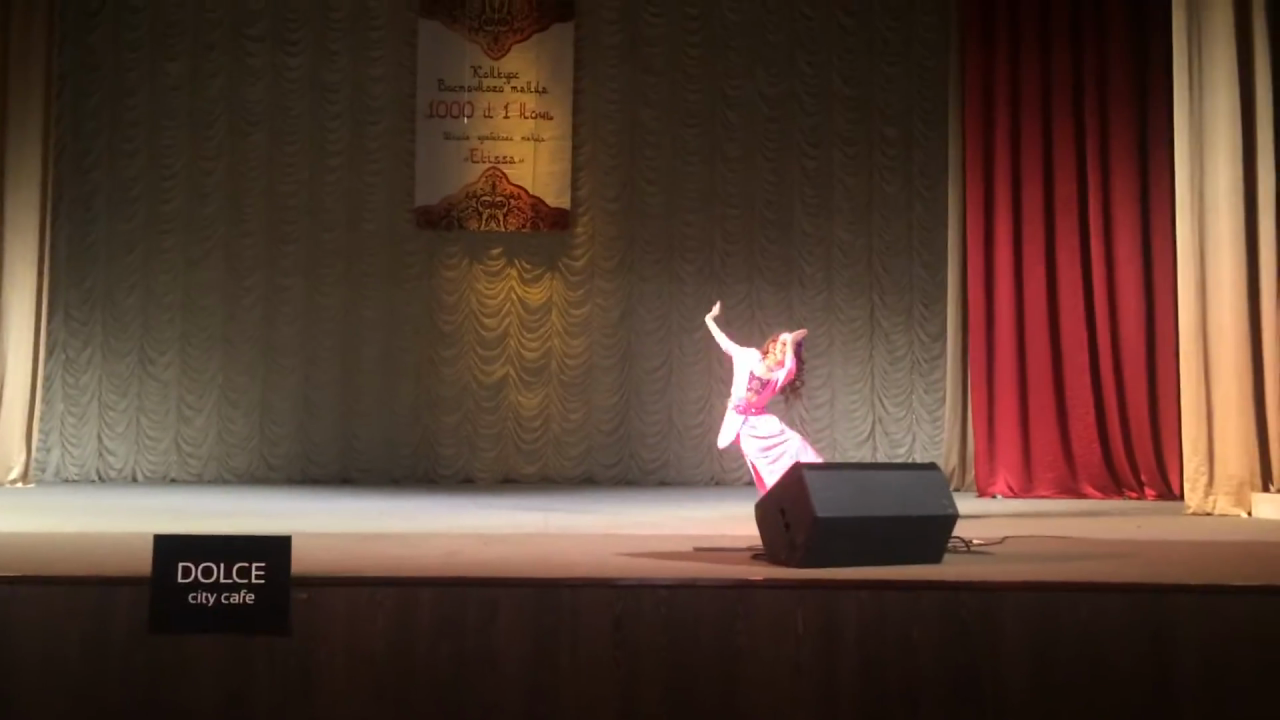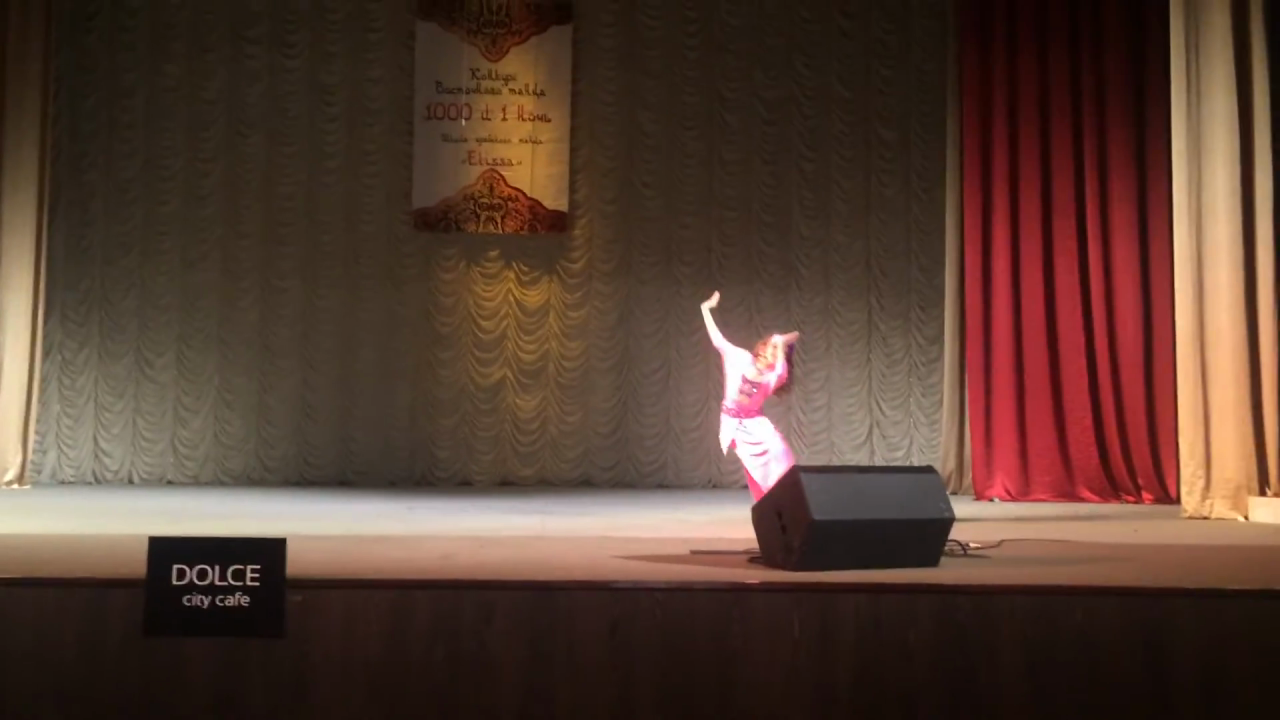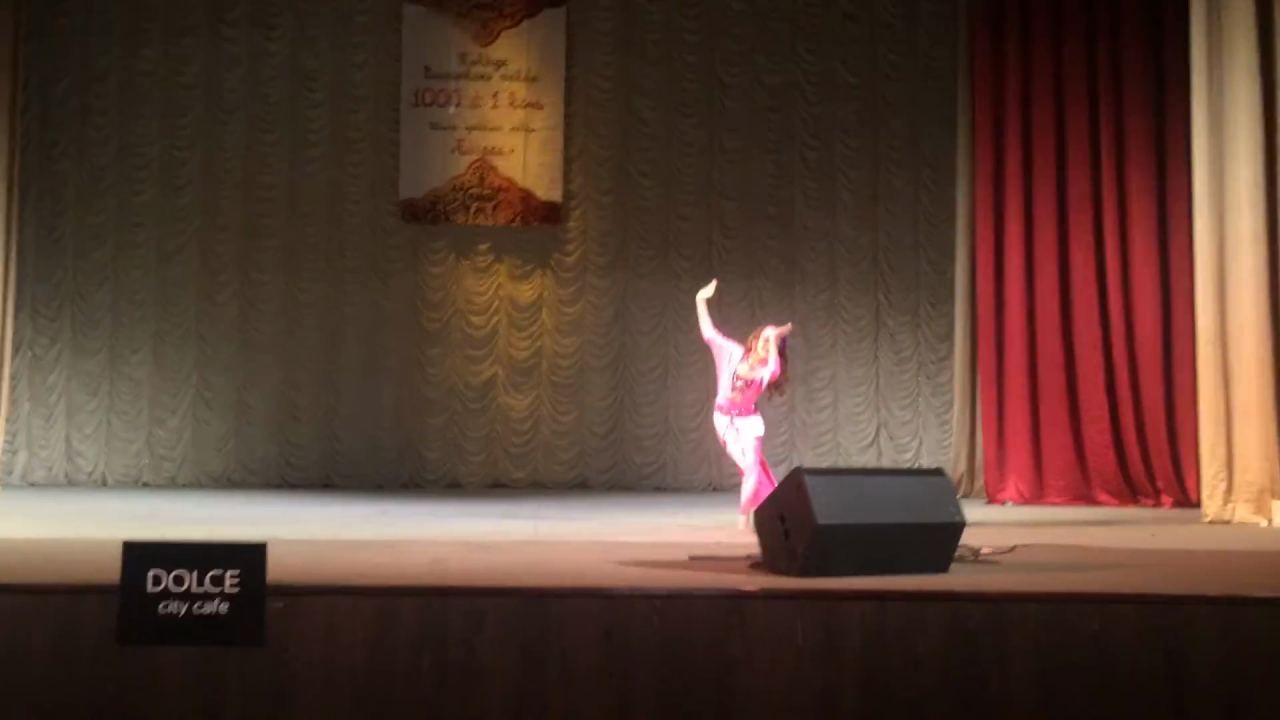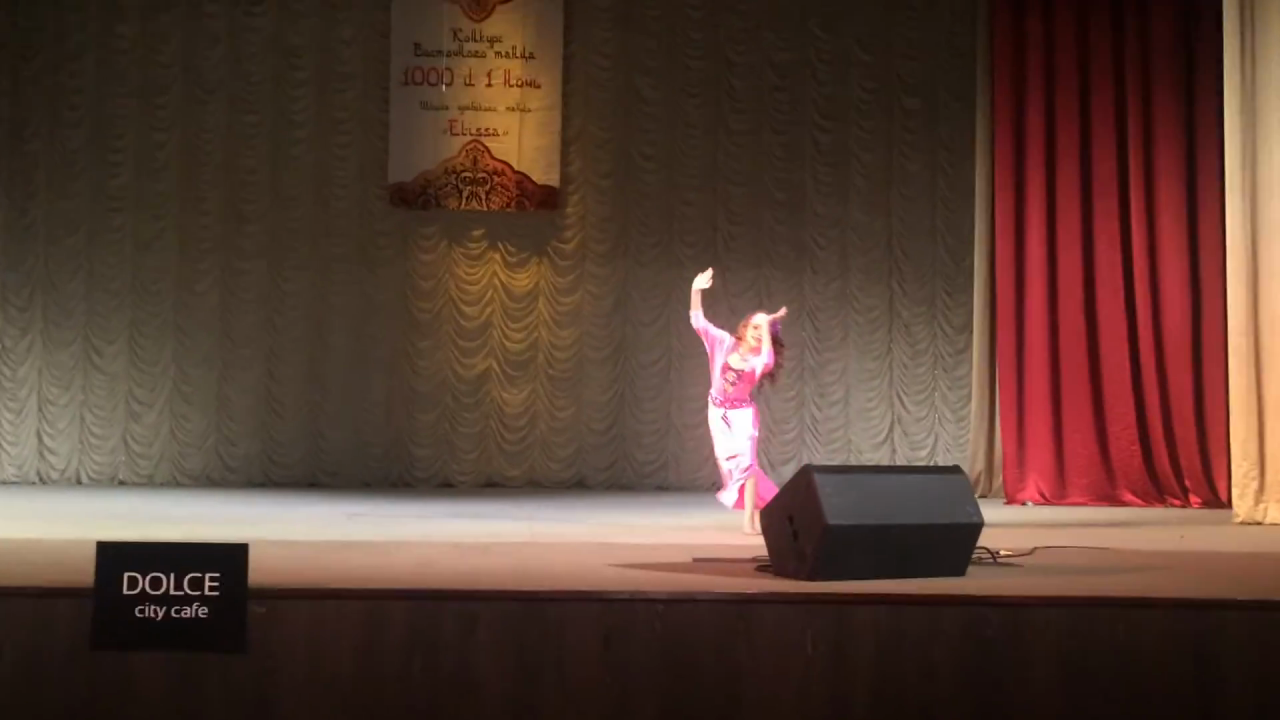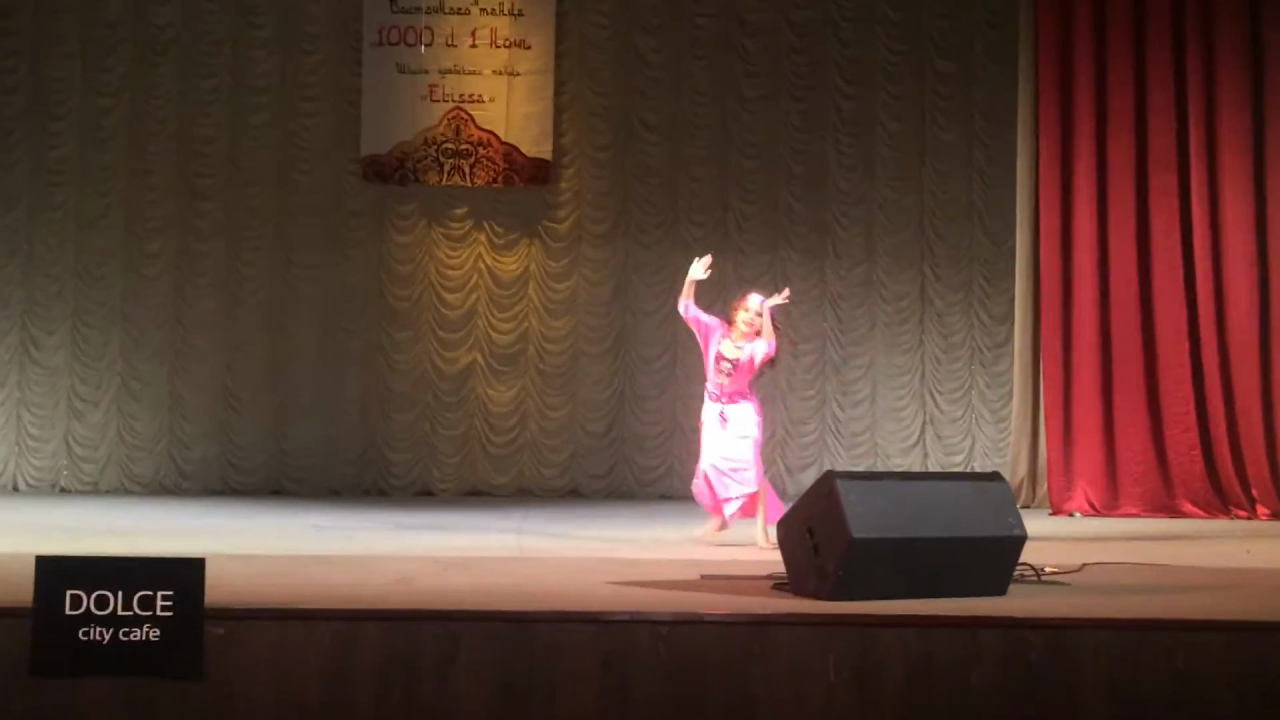
dt=0.1s
person 1, frame 1
left shoulder: (784, 374)
right shoulder: (750, 356)
left elbow: (791, 367)
right elbow: (726, 344)
left hip: (761, 420)
right hip: (738, 418)
left knee: (793, 443)
right knee: (760, 461)
person 1, frame 2
left shoulder: (774, 377)
right shoulder: (740, 357)
left elbow: (782, 371)
right elbow: (717, 339)
left hip: (753, 422)
right hip: (732, 421)
left knee: (777, 450)
right knee: (754, 464)
person 1, frame 3
left shoulder: (766, 371)
right shoulder: (733, 353)
left elbow: (775, 368)
right elbow: (708, 331)
left wrist: (776, 339)
right wrist: (701, 300)
left hip: (747, 420)
right hip: (724, 418)
left knee: (751, 462)
right knee: (747, 463)
left ankle: (746, 514)
person 1, frame 4
left shoulder: (759, 361)
right shoulder: (724, 343)
left elbow: (768, 359)
right elbow: (698, 321)
left wrist: (768, 326)
right wrist: (695, 290)
left hip: (742, 413)
right hip: (718, 412)
left knee: (745, 461)
right knee: (729, 460)
left ankle: (750, 518)
right ankle: (755, 506)
person 1, frame 5
left shoulder: (757, 345)
right shoulder: (714, 329)
left elbow: (768, 349)
right elbow: (684, 308)
left wrist: (766, 315)
right wrist: (690, 280)
left hip: (741, 410)
right hip: (713, 408)
left knee: (750, 468)
right knee: (710, 463)
left ankle: (763, 530)
right ankle: (719, 513)
